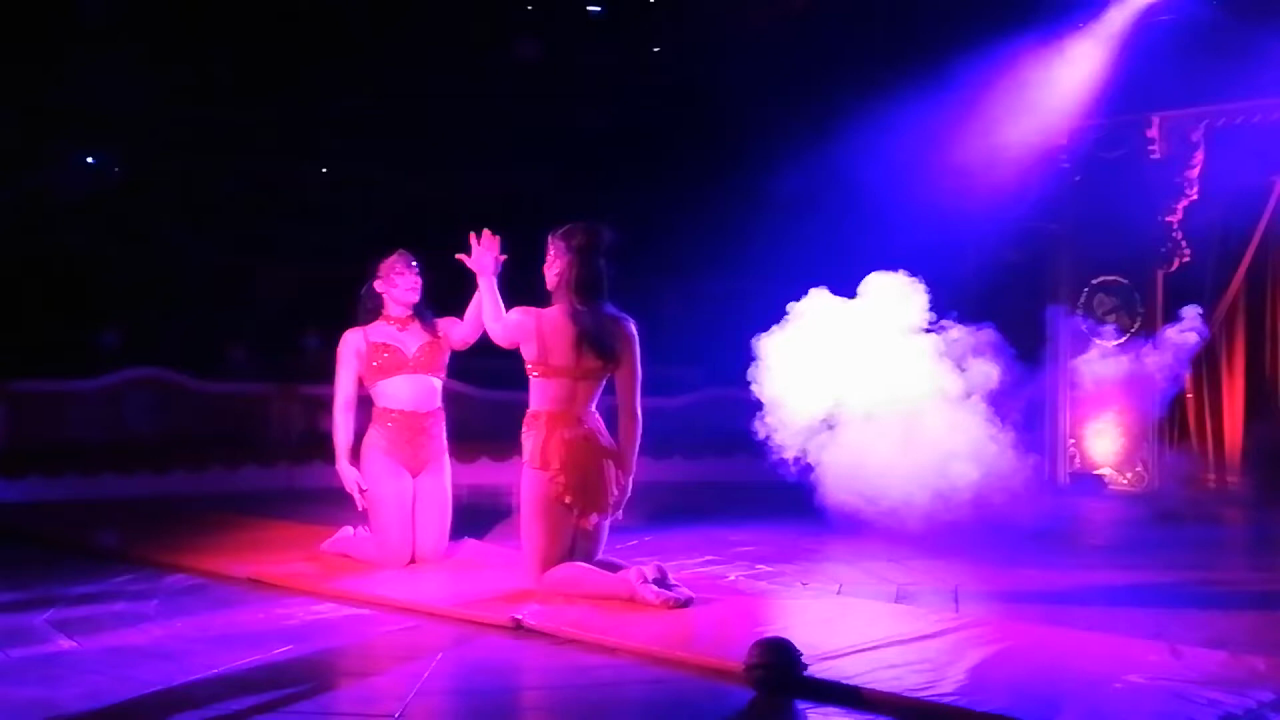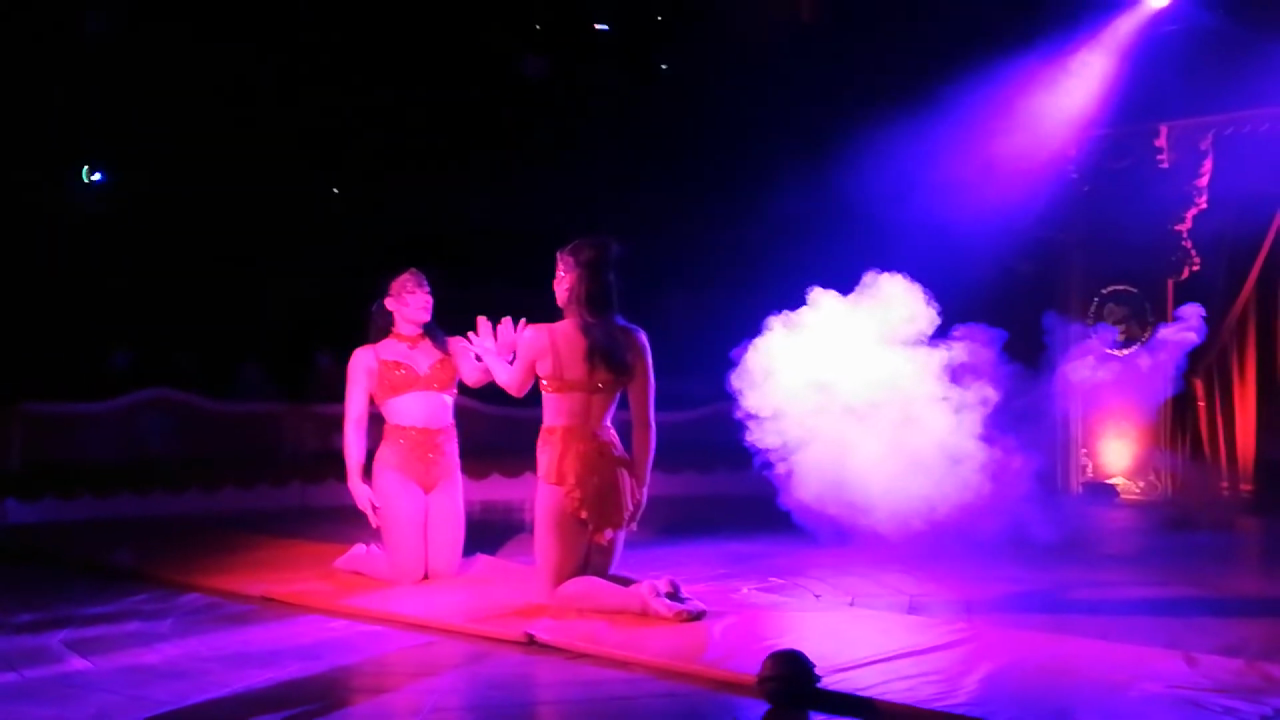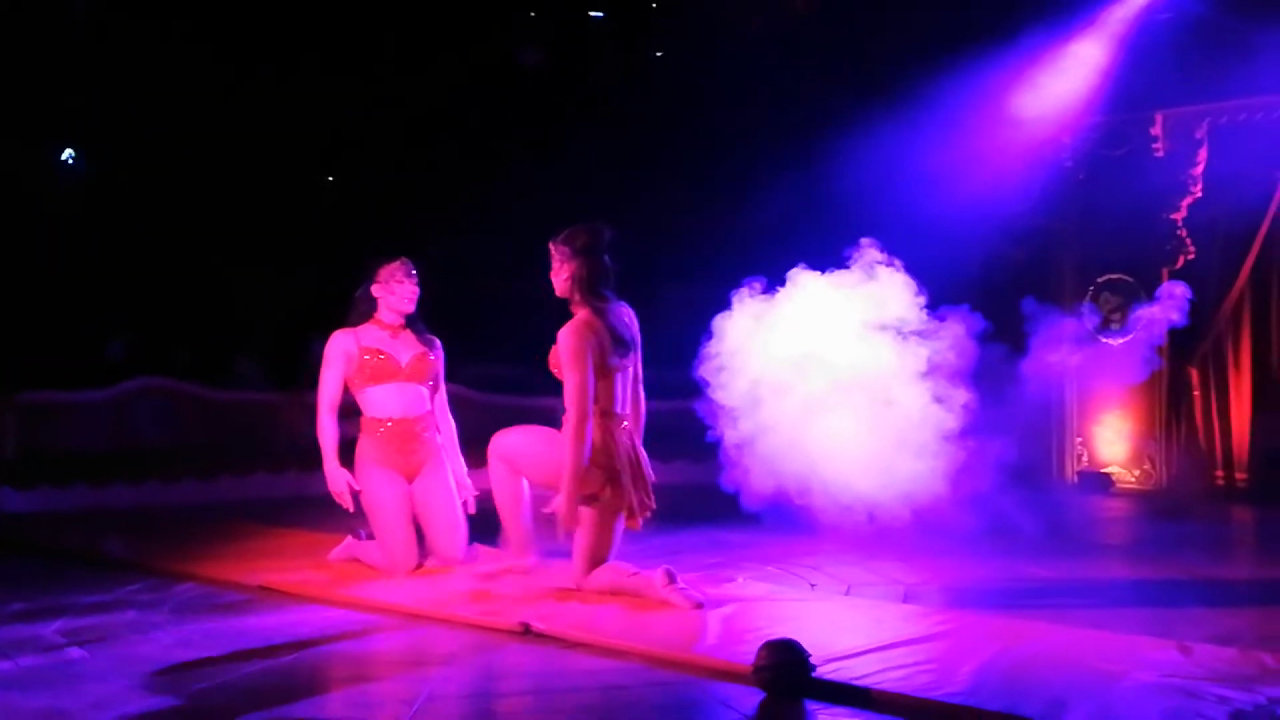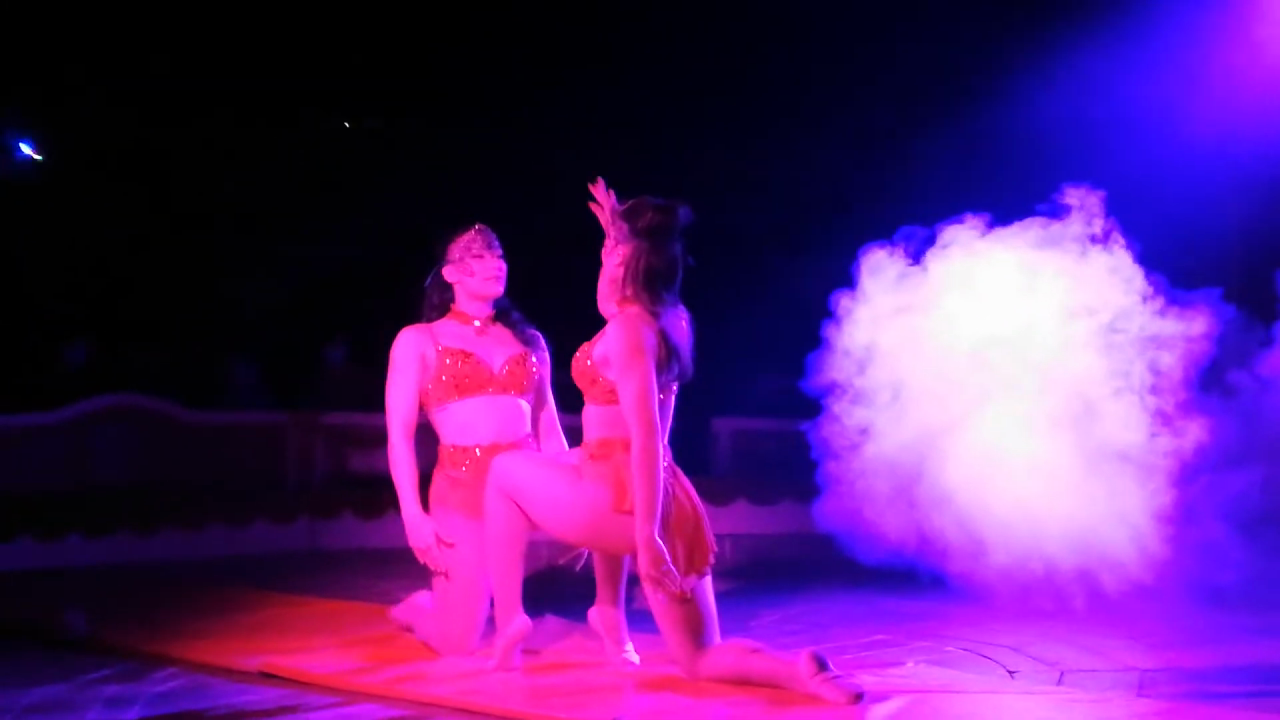
dt=1s
person 1, frame 1
left shoulder: (527, 320)
right shoulder: (621, 328)
left elbow: (498, 332)
right elbow: (631, 412)
left wrist: (486, 278)
right wrist: (625, 472)
left hip: (549, 452)
right hip: (597, 452)
left knee: (546, 572)
right knee: (584, 562)
left ankle: (629, 585)
right ankle: (645, 574)
person 1, frame 2
left shoulder: (538, 337)
right shoulder: (632, 340)
left elbow: (515, 386)
right elbow: (645, 424)
left wrist: (490, 353)
right wrist: (639, 484)
left hip: (564, 468)
right hip: (612, 467)
left knee: (559, 588)
right knee: (596, 577)
left ankle: (642, 599)
right ankle: (656, 589)
person 1, frame 3
left shoulder: (575, 333)
right shoulder: (622, 315)
left elbow: (580, 417)
left wrist: (568, 490)
left hip: (592, 454)
right hip: (624, 453)
left knee: (502, 447)
right knee: (590, 576)
left ankle: (520, 550)
right ankle: (657, 584)
person 1, frame 4
left shoulder: (630, 329)
right shoulder: (671, 317)
left elbow: (645, 438)
right elbow: (608, 304)
left wrist: (646, 536)
right wrist: (615, 226)
left hip: (622, 501)
right hip: (666, 506)
left knee: (505, 471)
right knee: (701, 660)
left ankle: (509, 622)
right ankle: (800, 673)
person 2, frame 1
left shoulder: (441, 328)
right shoulder: (357, 338)
left elbow: (467, 335)
right elbow: (343, 405)
right wrist: (343, 462)
left hip: (433, 448)
right hip: (385, 447)
left knee: (430, 553)
right knee: (395, 555)
left ankle: (376, 532)
right ankle: (348, 539)
person 2, frame 2
left shoulder: (454, 347)
right shoulder: (368, 357)
left elbow: (475, 377)
right elbow: (355, 423)
right wrist: (355, 480)
left hip: (446, 464)
right hip: (397, 464)
left knee: (445, 570)
right knee: (408, 572)
left ankle: (393, 550)
right ankle: (361, 557)
person 2, frame 3
left shoulder: (430, 345)
right shoulder: (346, 342)
left elbow: (442, 411)
right elbow: (326, 410)
left wrist: (456, 467)
right wrist: (332, 466)
left hip: (429, 450)
right hip: (378, 454)
left knee: (451, 555)
right knee: (402, 563)
right ankle: (356, 546)
person 2, frame 4
left shoulder: (529, 341)
left elbow: (549, 429)
right elbow: (399, 436)
right wrist: (413, 514)
right hip: (462, 489)
right ankle: (423, 608)
